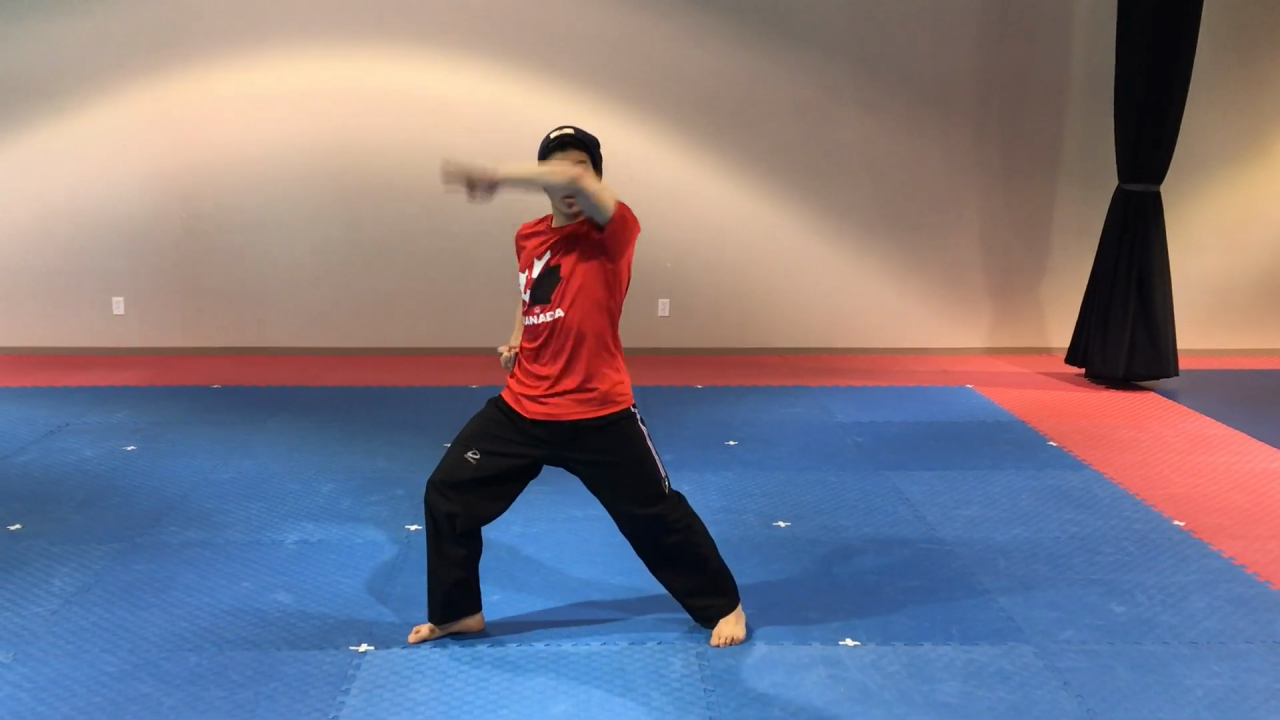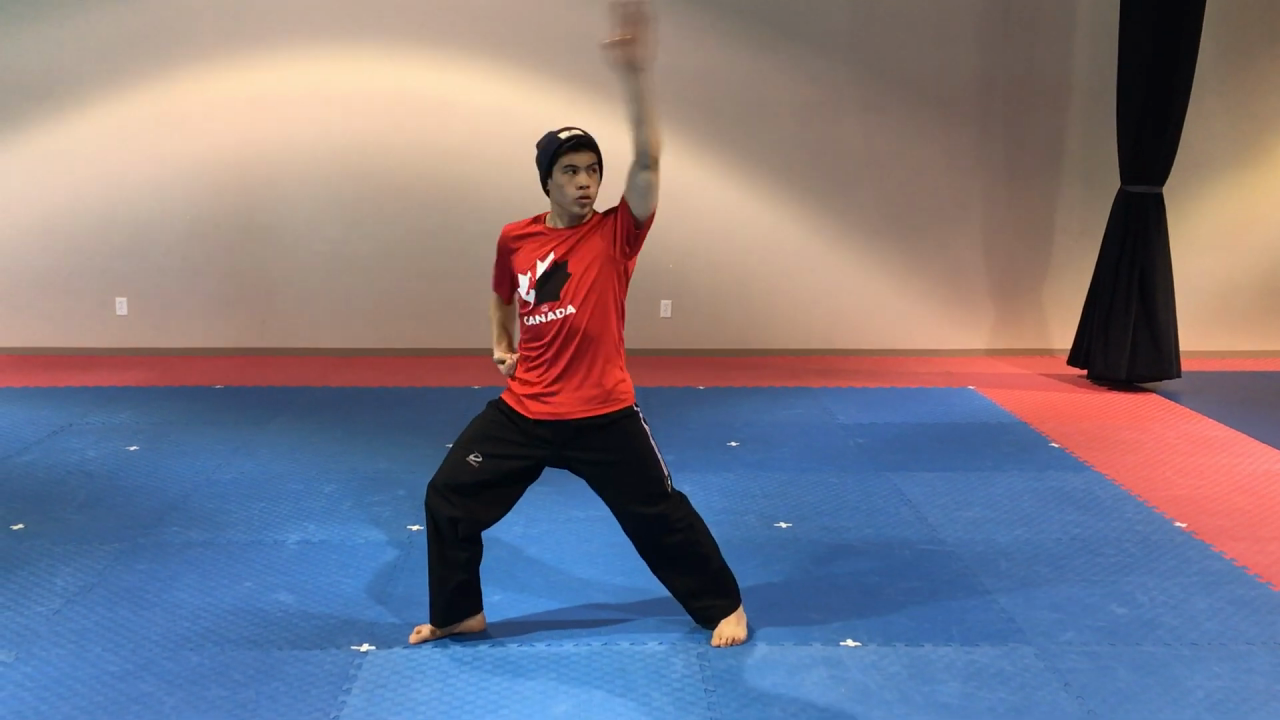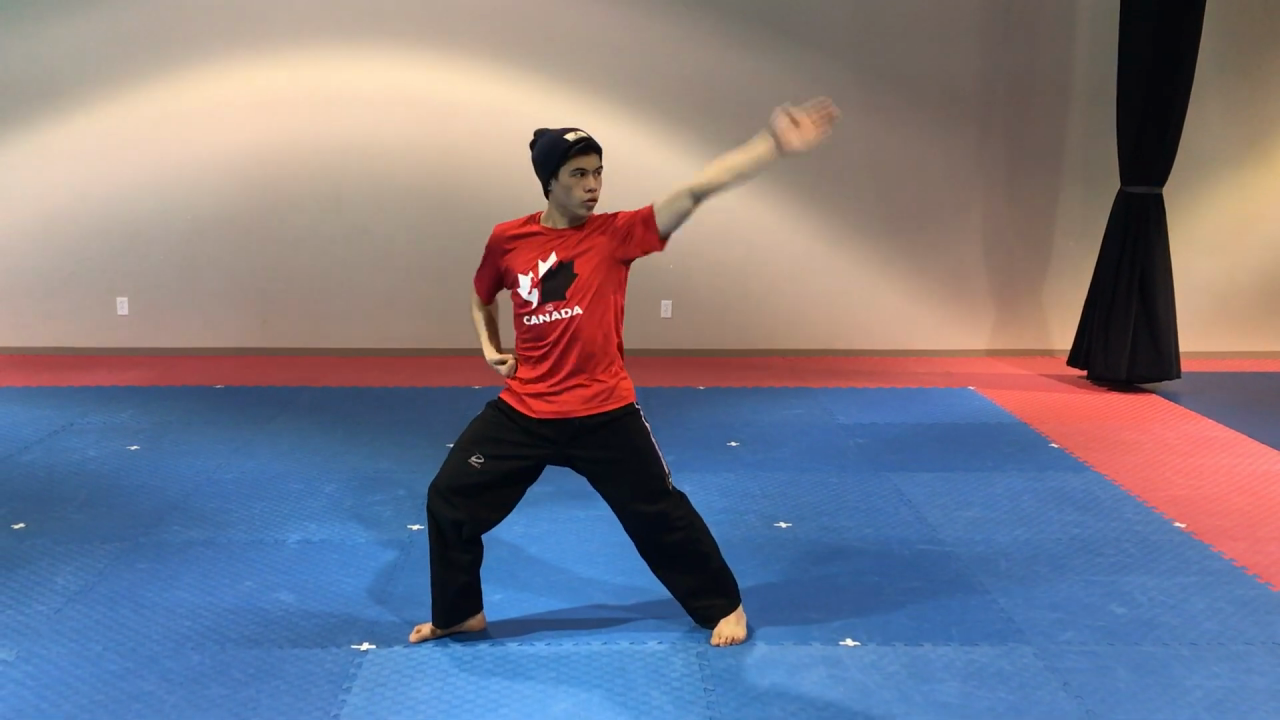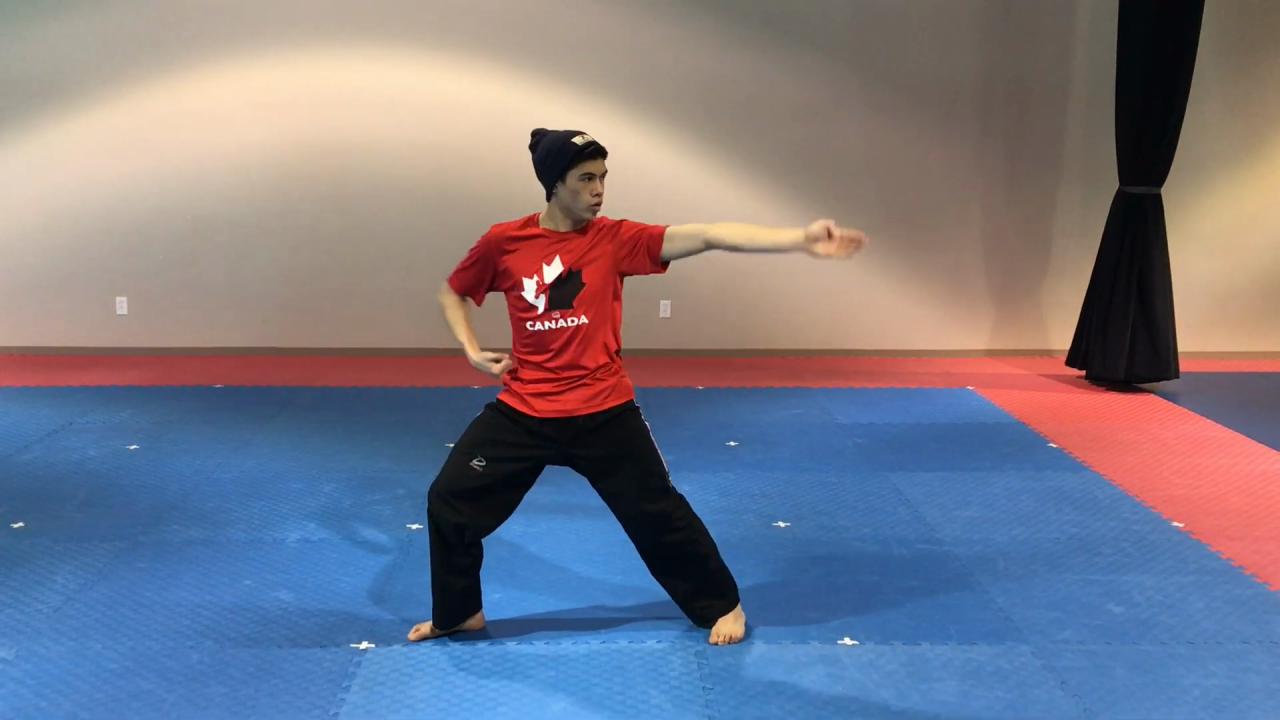
dt=0.2s
person 1, frame 1
left shoulder: (616, 226)
right shoulder: (528, 235)
left elbow: (574, 182)
left wrist: (494, 176)
right wrist: (516, 341)
left hip: (599, 414)
right hip: (521, 408)
left knee: (655, 514)
right knee: (447, 493)
left ankle: (723, 606)
right ankle: (457, 611)
person 1, frame 2
left shoulder: (617, 234)
right shoulder: (514, 240)
left elbow: (648, 157)
left wrist: (634, 72)
right wrist: (501, 346)
left hip: (603, 417)
right hip: (522, 413)
left knee: (661, 517)
right knee: (447, 497)
left ankle: (724, 606)
right ankle: (457, 613)
person 1, frame 3
left shoulder: (615, 233)
right shoulder: (507, 238)
left elbow: (695, 191)
right elbow: (481, 294)
left wrist: (775, 143)
right wrist: (490, 346)
left hip: (605, 412)
right hip: (523, 411)
left knee: (662, 513)
right knee: (448, 498)
left ankle: (723, 606)
right ankle: (456, 613)
person 1, frame 4
left shoulder: (617, 239)
right shoulder: (503, 240)
left elbow: (707, 237)
right elbow: (453, 291)
left wrist: (801, 237)
right wrist: (472, 349)
left hip: (604, 411)
right hip: (522, 410)
left knee: (659, 512)
right knee: (449, 499)
left ankle: (723, 605)
right ankle: (455, 613)
